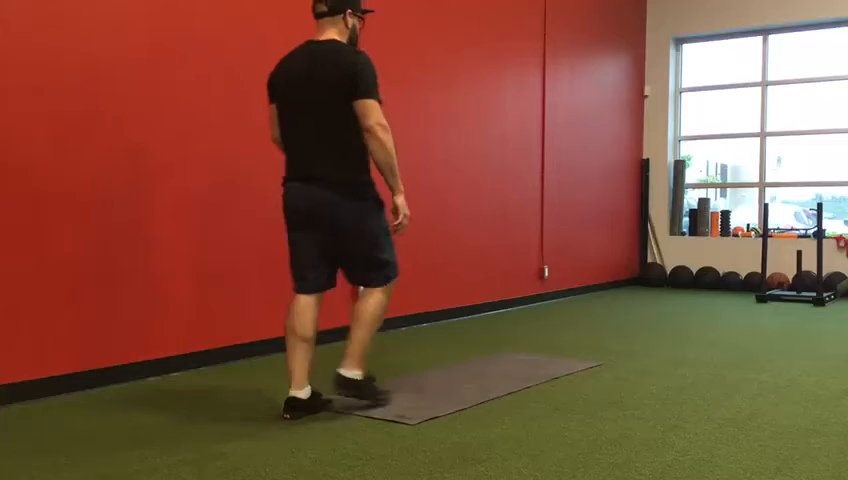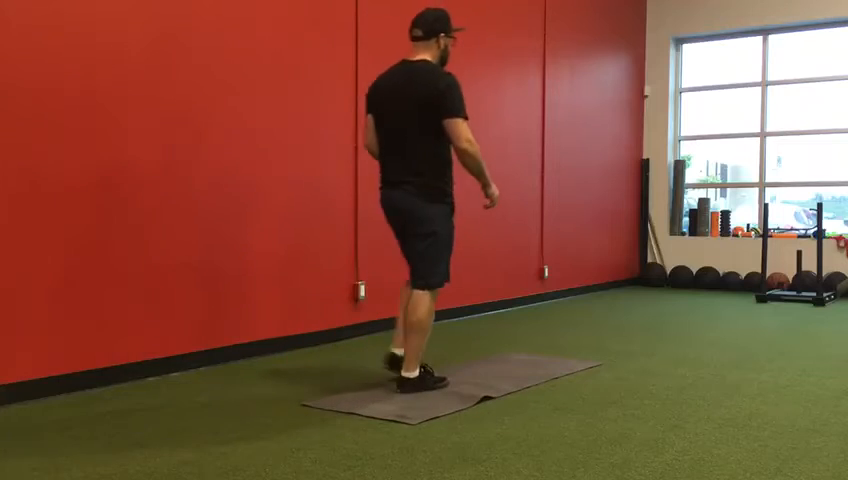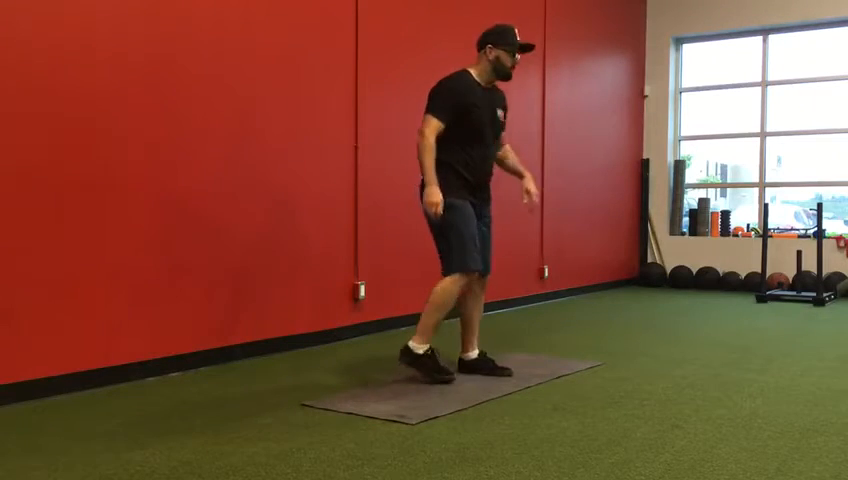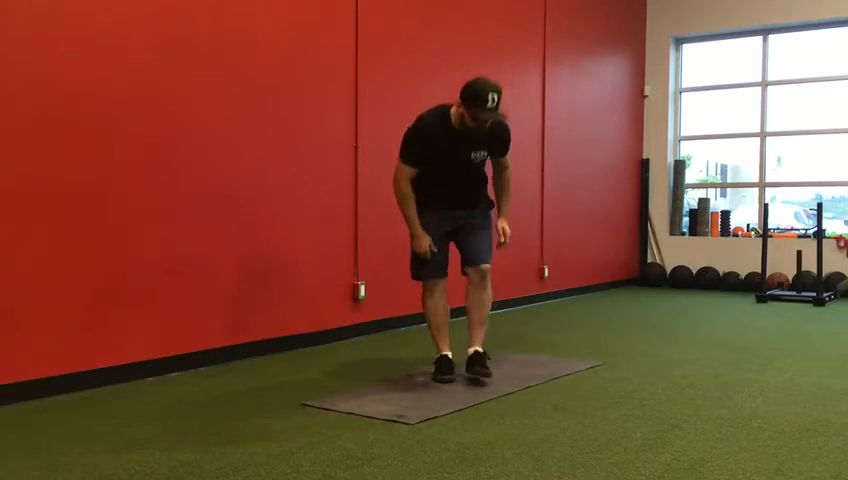
dt=0.7s
person 1, frame 1
left shoulder: (284, 68)
right shoulder: (354, 62)
left elbow: (278, 134)
right elbow: (375, 128)
right wrist: (398, 190)
left hip: (299, 191)
right hip: (348, 193)
left knee: (307, 290)
right knee: (380, 278)
left ankle: (300, 393)
right ankle: (352, 371)
person 1, frame 2
left shoulder: (382, 82)
right shoulder: (441, 82)
left elbow: (371, 142)
right elbow: (463, 143)
right wrist: (487, 183)
left hip: (394, 192)
right hip: (428, 197)
left knee: (423, 276)
right knee: (428, 283)
left ankle: (399, 352)
right ankle: (411, 372)
person 1, frame 3
left shoulder: (497, 97)
right shoulder: (454, 87)
left elbow: (499, 146)
right elbow: (427, 135)
left wrist: (524, 174)
right wrist: (431, 186)
left hip: (478, 197)
right hip: (450, 195)
left knee: (479, 276)
right knee: (463, 272)
left ankle: (470, 355)
right ankle: (417, 346)
person 1, frame 4
left shoulder: (498, 129)
right shoulder: (426, 127)
left elbow: (502, 169)
right elbow: (401, 180)
left wrist: (503, 215)
right wrist: (417, 231)
left hip: (473, 208)
right hip: (431, 209)
left knee: (481, 271)
right knee: (433, 279)
left ankle: (476, 351)
right ankle: (443, 355)
